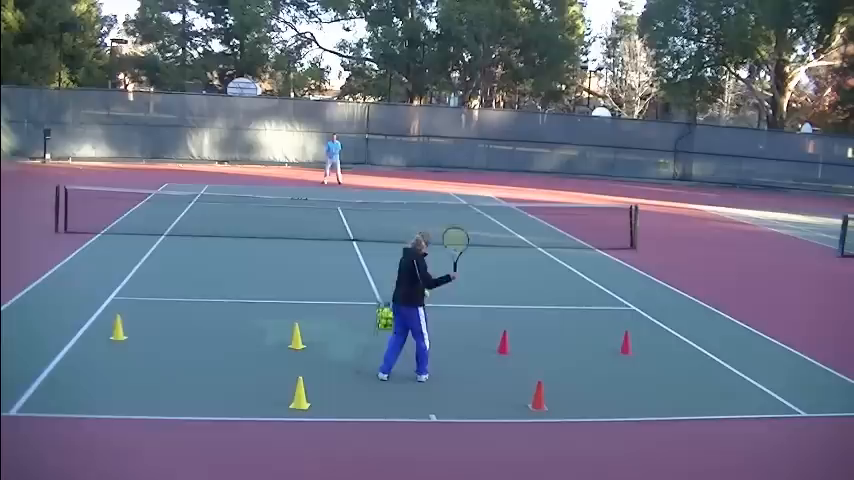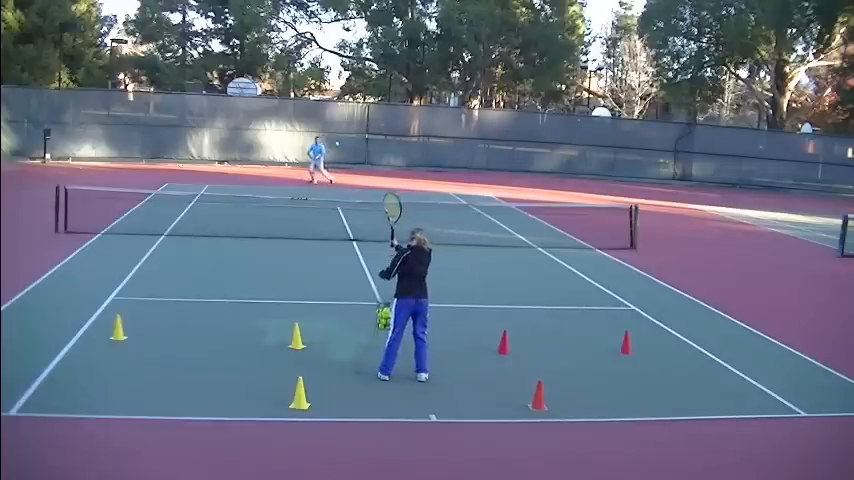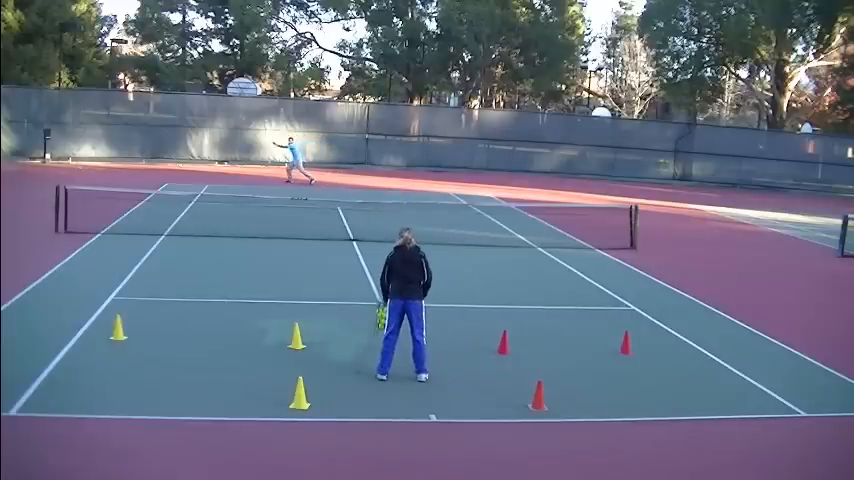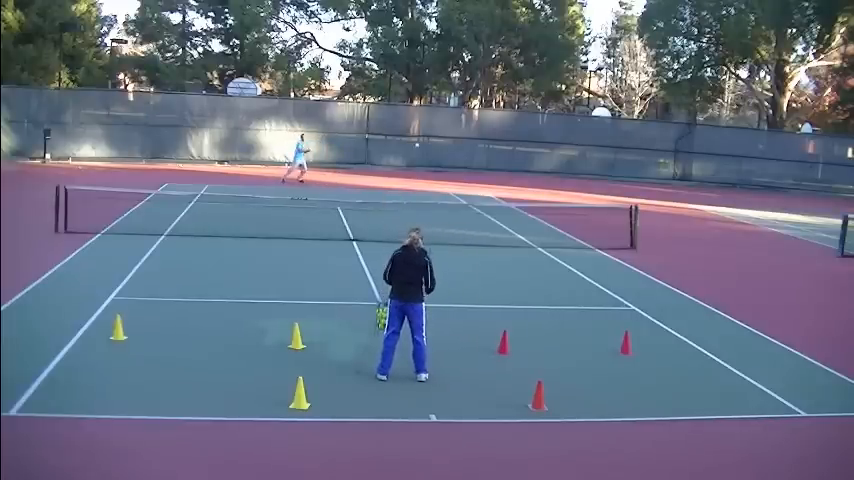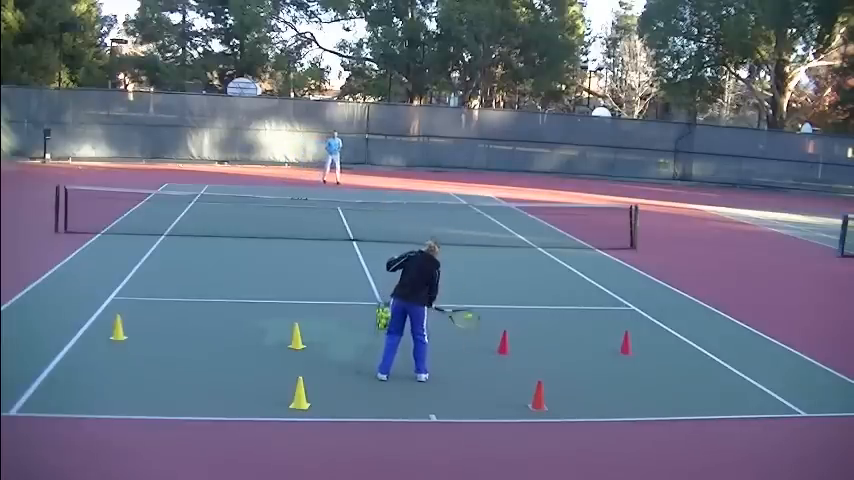
dt=1s
person 1, frame 1
left shoulder: (406, 256)
right shoulder: (418, 259)
right elbow: (428, 283)
right wrist: (449, 277)
left hip: (398, 302)
right hip: (413, 305)
left knee: (398, 335)
right knee: (422, 339)
left ankle: (384, 371)
right ankle: (421, 373)
person 1, frame 2
left shoulder: (404, 253)
right shoulder: (427, 255)
left elbow: (390, 273)
left wrist: (382, 274)
right wrist: (398, 247)
left hip: (403, 299)
right hip: (422, 299)
left knee: (395, 335)
right knee: (421, 336)
left ankle: (385, 372)
right ankle: (422, 372)
person 1, frame 3
left shoulder: (392, 256)
right shoulder: (420, 255)
left elbow: (384, 279)
right elbow: (427, 279)
left wrist: (386, 296)
right wrist: (422, 294)
left hip: (396, 299)
right hip: (415, 300)
left knee: (390, 336)
right knee: (418, 336)
left ankle: (382, 371)
right ankle: (421, 372)
person 1, frame 4
left shoulder: (397, 254)
right shoulder: (425, 259)
left elbow: (386, 277)
right elbow: (429, 285)
right wrist: (428, 290)
left hip: (396, 300)
right hip: (415, 302)
left knee: (391, 335)
right knee: (419, 337)
left ankle: (383, 371)
right ankle: (421, 372)
person 1, frame 5
left shoulder: (412, 256)
right shoulder: (435, 269)
left elbow: (390, 267)
right elbow: (432, 294)
left wrist: (393, 260)
right wrist: (429, 305)
left hip: (399, 299)
right hip: (417, 304)
left knee: (393, 335)
right knee: (420, 337)
left ankle: (383, 371)
right ankle: (421, 372)
